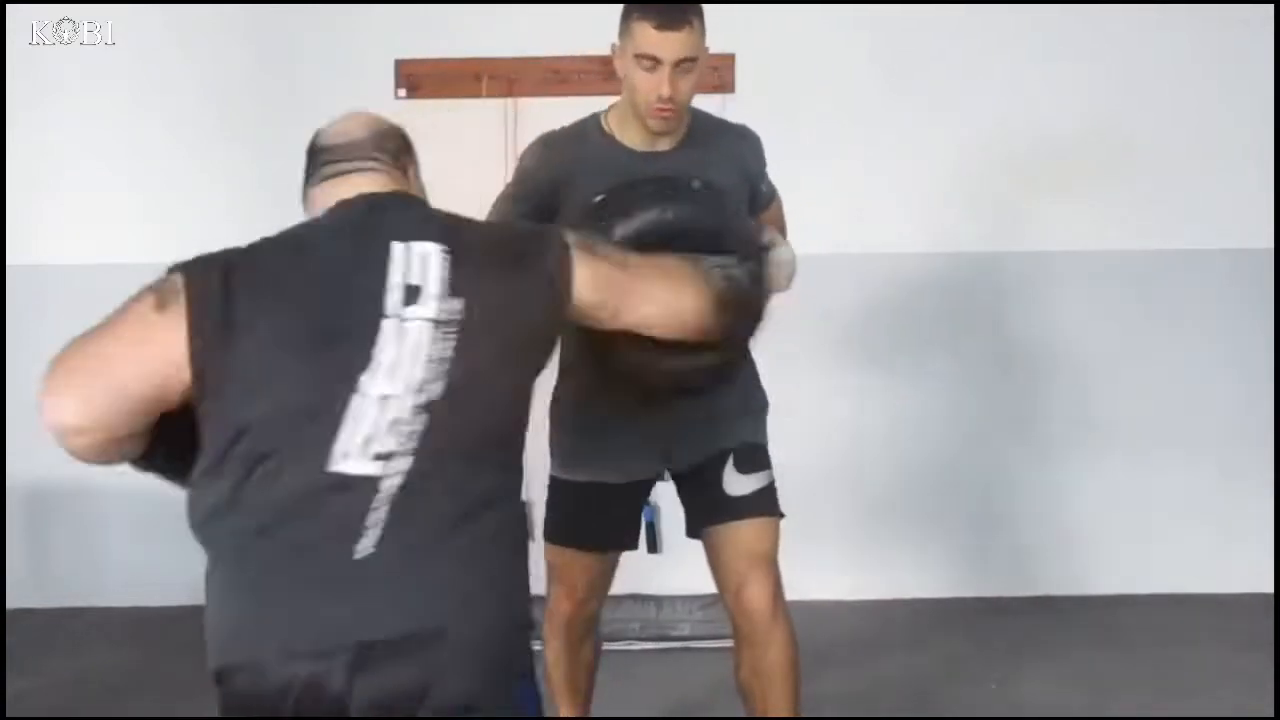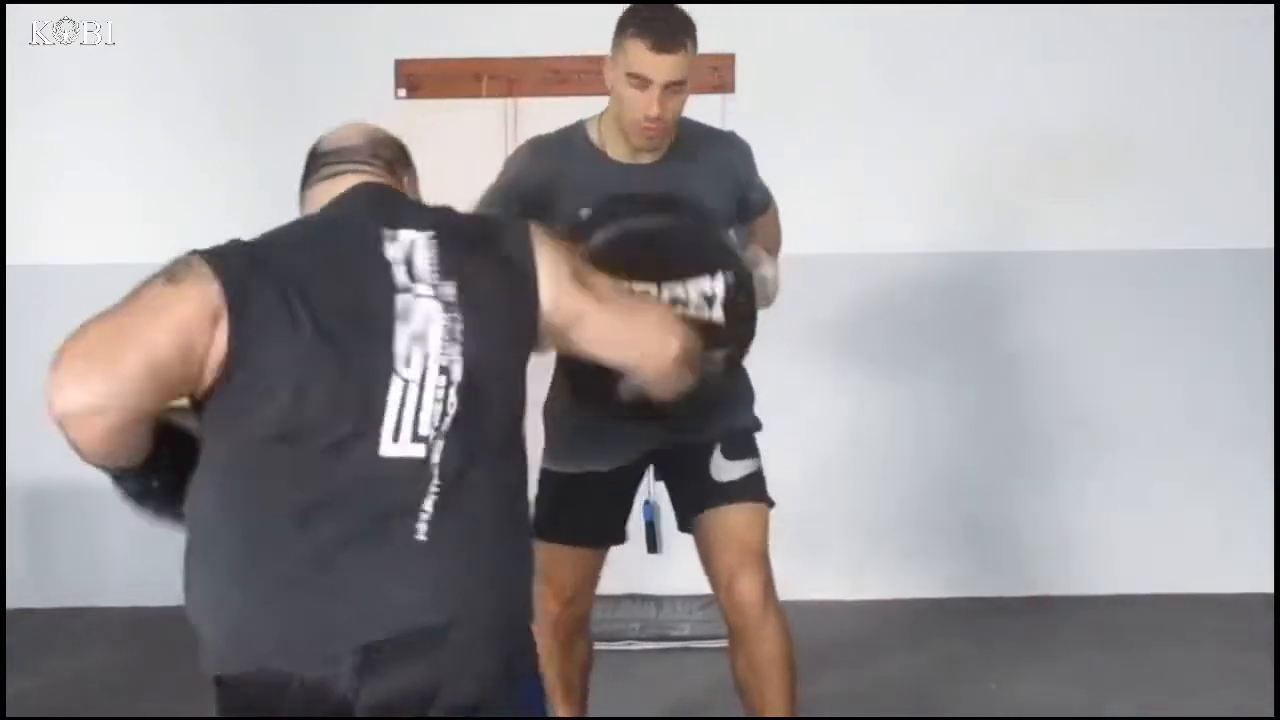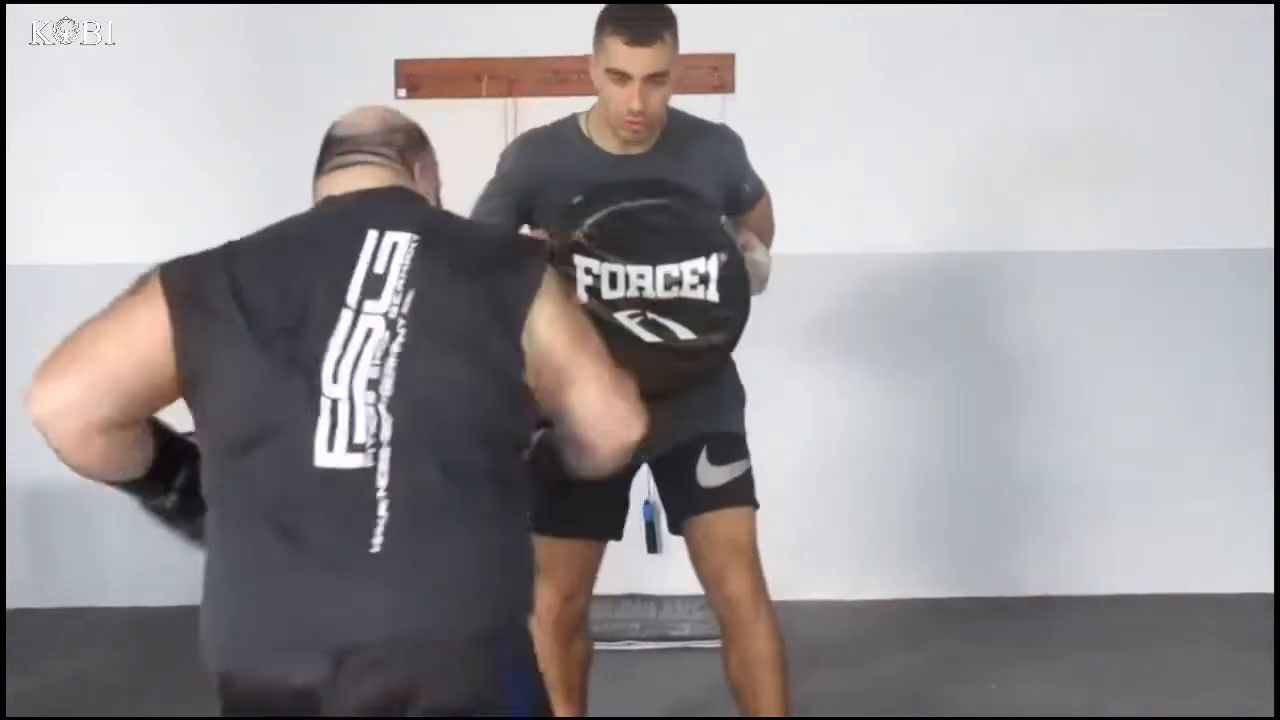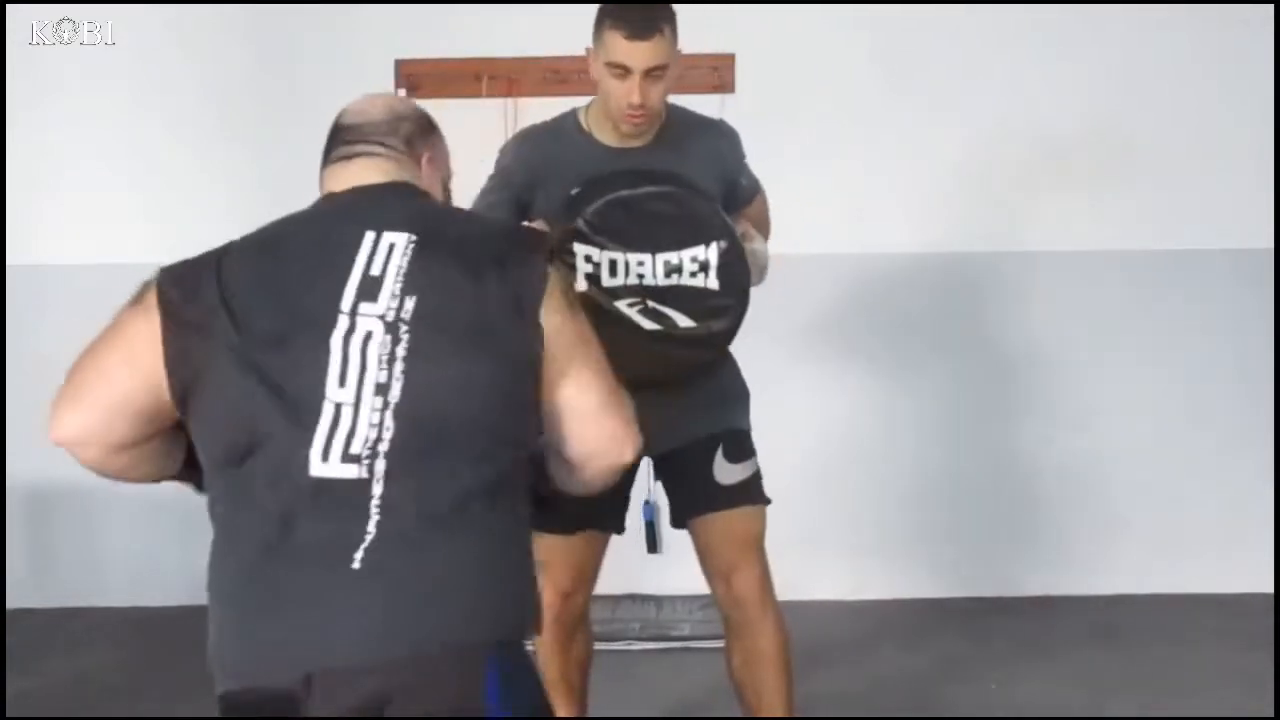
dt=0.1s
person 1, frame 1
left shoulder: (736, 150)
right shoulder: (559, 158)
left elbow: (768, 219)
left wrist: (775, 258)
left hip: (718, 414)
right hip: (600, 420)
left knee: (757, 601)
right knee: (570, 608)
person 1, frame 2
left shoulder: (724, 157)
right shoulder: (544, 164)
left elbow: (762, 225)
left wrist: (762, 270)
left hip: (708, 407)
right hip: (589, 415)
left knee: (749, 593)
right knee: (558, 606)
person 1, frame 3
left shoulder: (716, 148)
right shoulder: (536, 159)
left elbow: (756, 216)
left wrist: (754, 257)
left hip: (697, 404)
left knee: (740, 590)
right knee: (557, 601)
person 1, frame 4
left shoulder: (714, 144)
right shoulder: (535, 154)
left elbow: (752, 212)
left wrist: (751, 249)
left hip: (701, 399)
left knee: (746, 588)
right knee: (558, 598)
person 2, frame 1
left shoulder: (226, 290)
right shoulder: (515, 265)
left elbow: (77, 409)
right elbow: (680, 302)
left wrist: (165, 442)
right wrist: (726, 281)
left hip: (274, 661)
right hip: (452, 648)
person 2, frame 2
left shoulder: (231, 279)
right shoulder: (501, 256)
left elbow: (87, 395)
right elbow: (657, 345)
left wrist: (147, 456)
right wrist: (677, 370)
left hip: (272, 662)
right hip: (456, 646)
person 2, frame 3
left shoulder: (220, 281)
right shoulder: (504, 273)
left elbow: (65, 406)
right elbow: (614, 430)
left wrist: (177, 474)
left hip: (270, 665)
right hip: (450, 652)
person 2, frame 4
left shoulder: (216, 286)
right shoulder: (508, 268)
left elbow: (85, 425)
right elbow: (602, 446)
left hip: (267, 670)
right hip: (445, 664)
